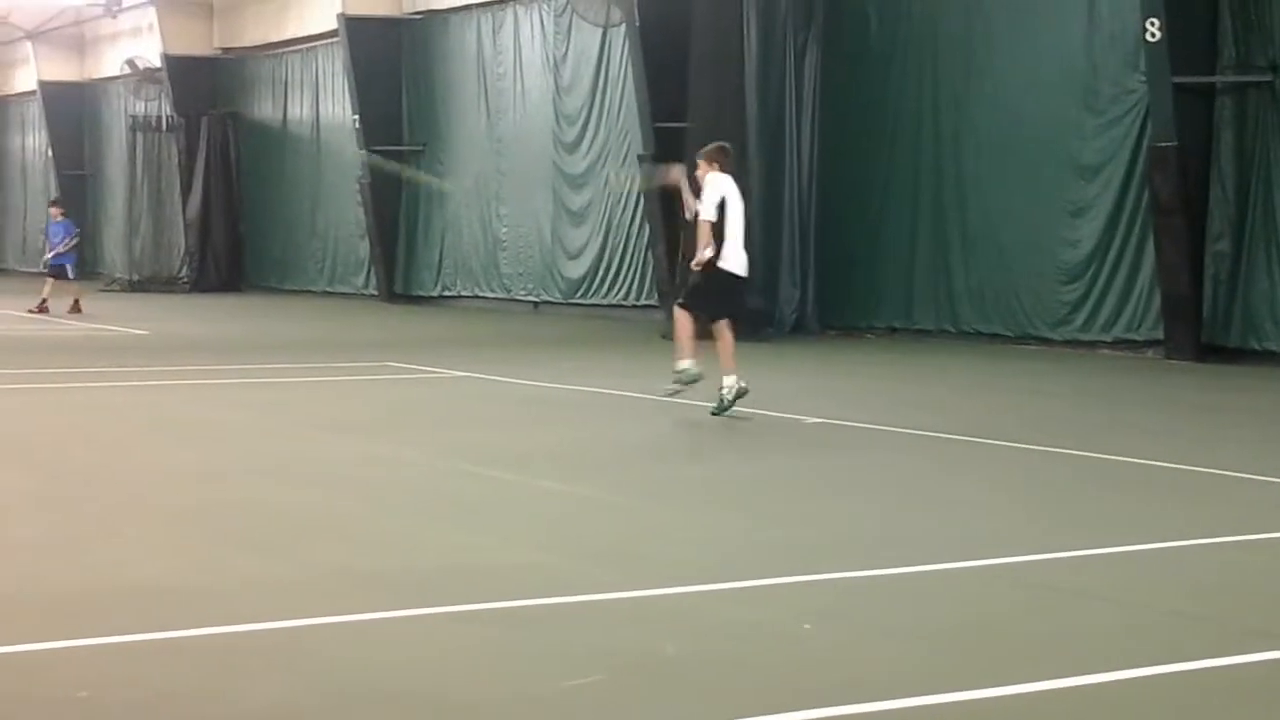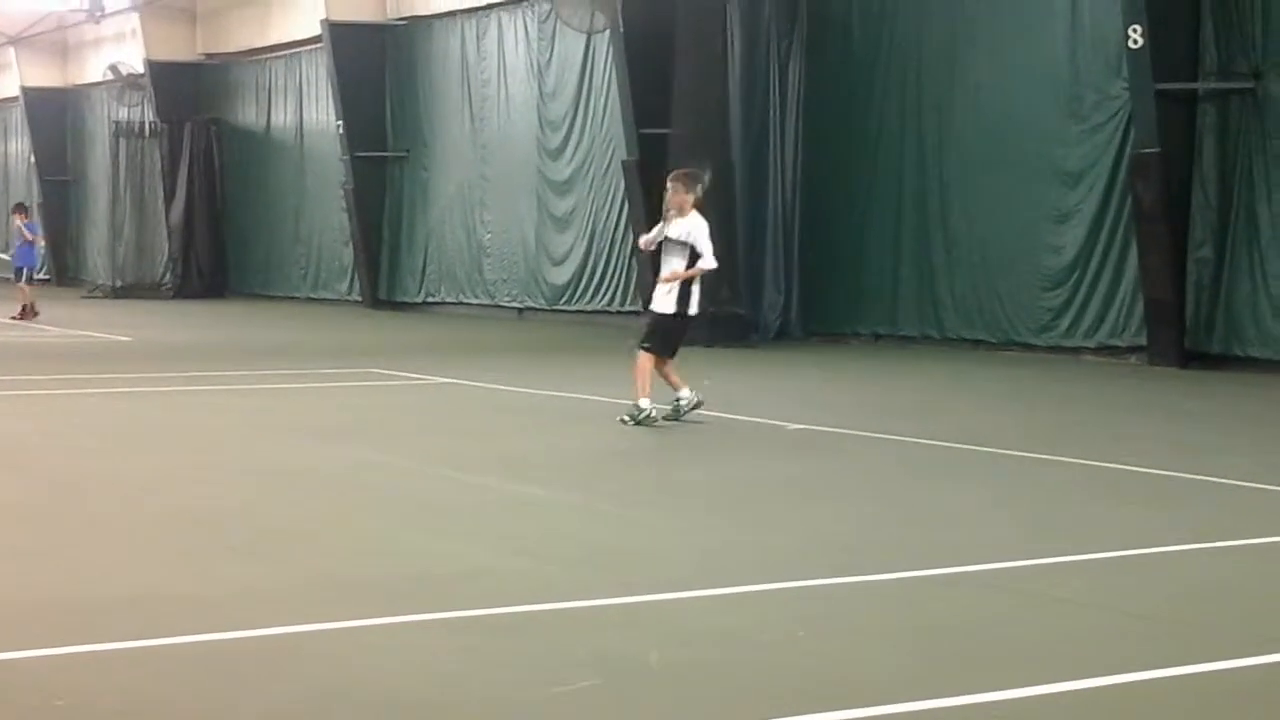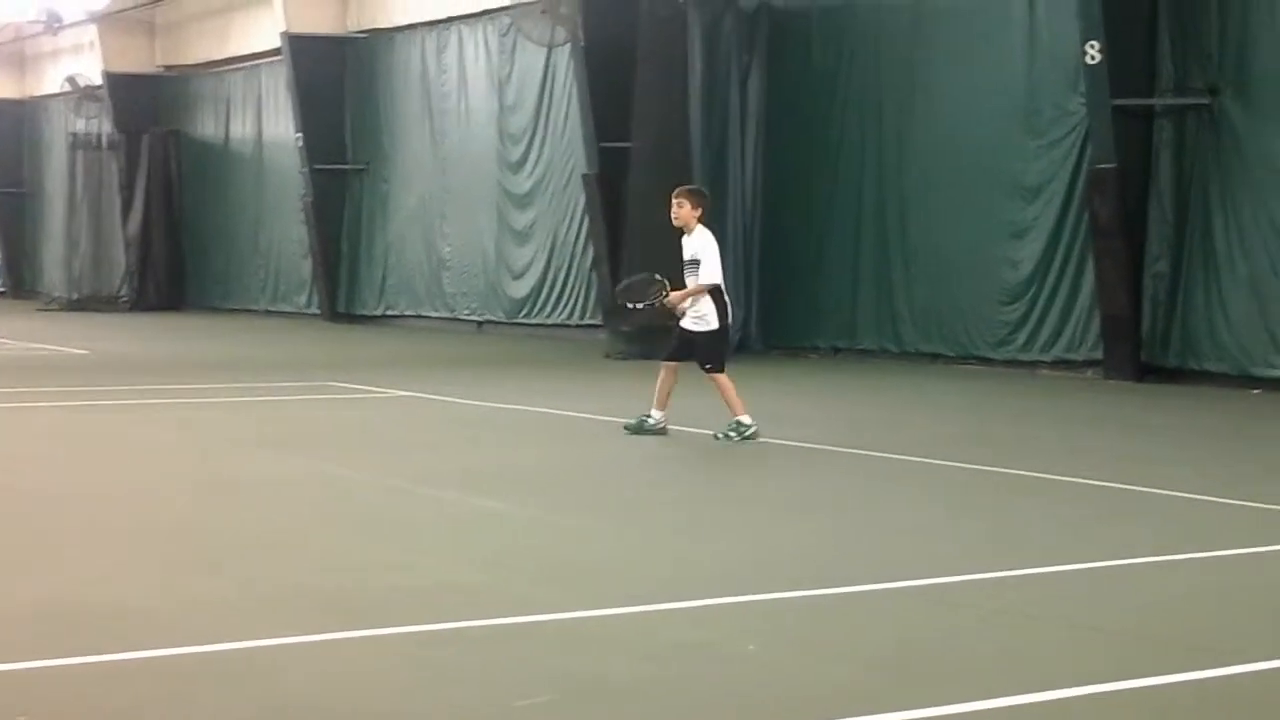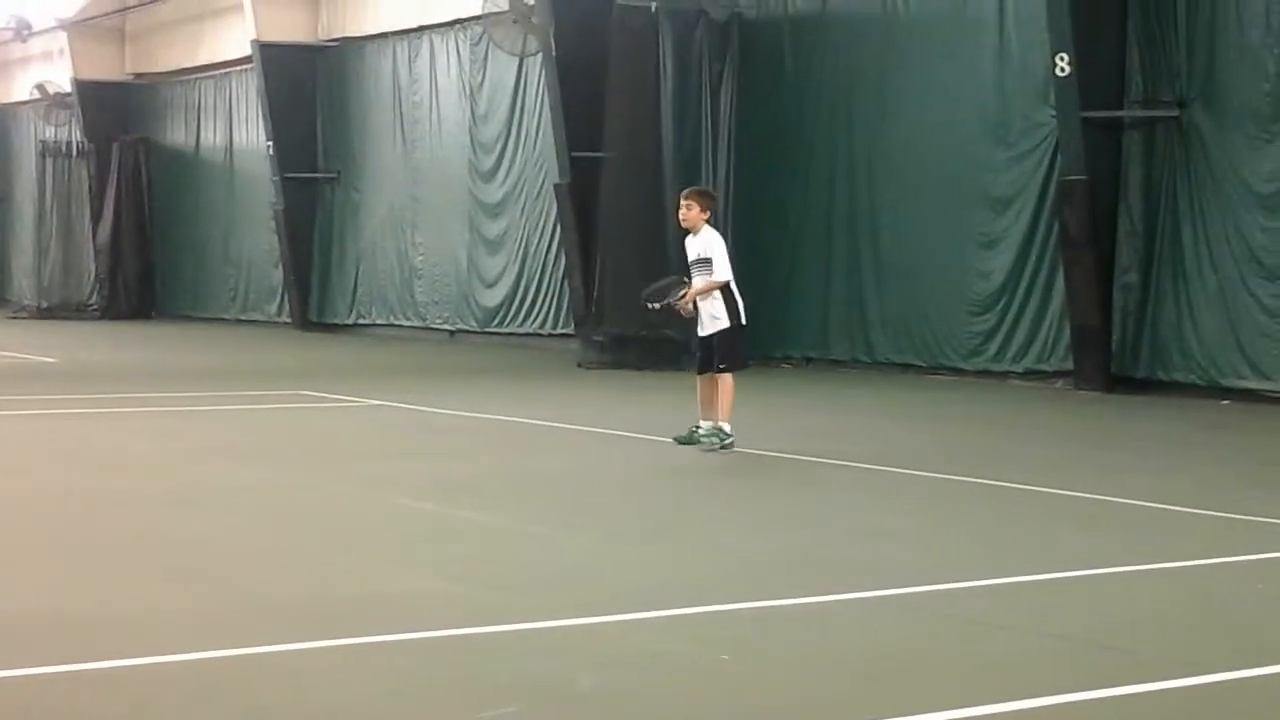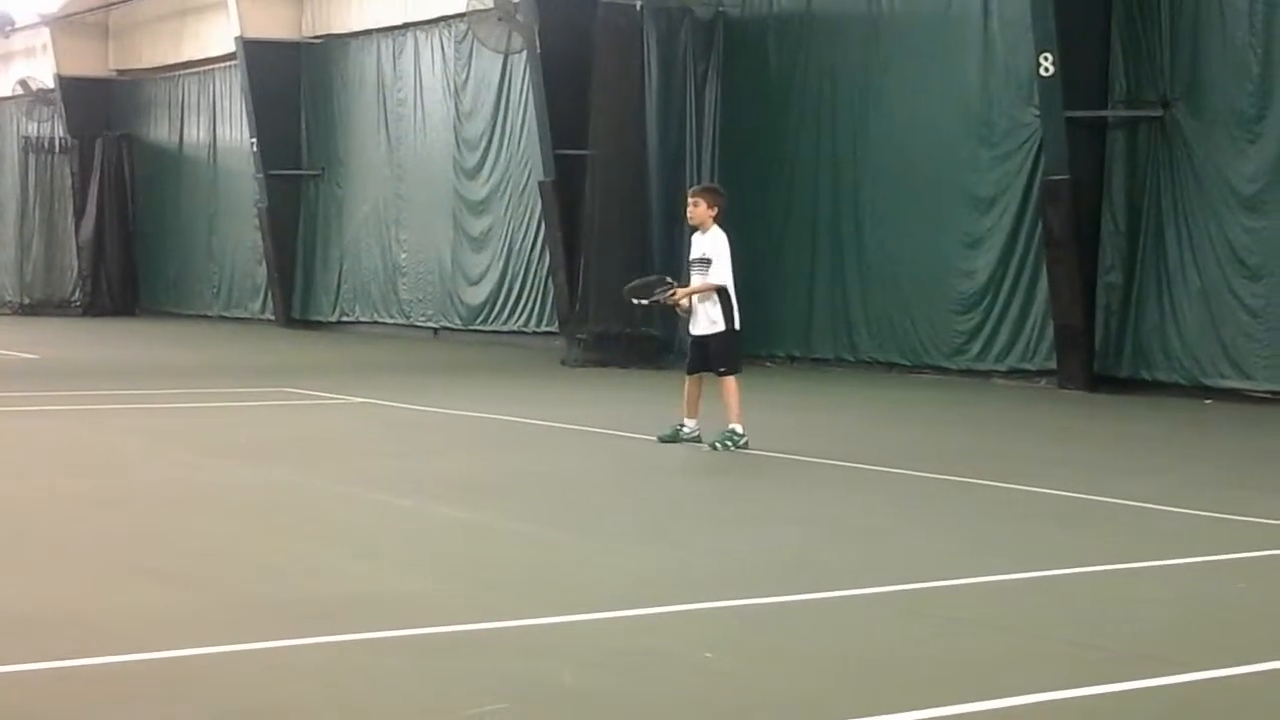
dt=0.5s
person 1, frame 1
left shoulder: (716, 180)
right shoulder: (729, 187)
left elbow: (706, 216)
right elbow: (694, 211)
left wrist: (702, 249)
right wrist: (683, 185)
left hip: (720, 265)
right hip: (736, 268)
left knee: (682, 309)
right knee: (721, 323)
left ankle: (686, 367)
right ankle: (731, 383)
person 1, frame 2
left shoulder: (698, 225)
right shoulder: (669, 219)
left elbow: (708, 263)
right elbow: (647, 243)
left wrist: (680, 275)
right wrist: (646, 241)
left hip: (678, 303)
right hip: (662, 300)
left knee: (646, 351)
right knee: (658, 356)
left ankle: (643, 408)
right ankle: (686, 397)
person 1, frame 3
left shoulder: (705, 239)
right shoulder: (686, 239)
left elbow: (711, 280)
left wrist: (681, 295)
right wrist: (684, 303)
left hip: (711, 317)
right hip: (692, 316)
left knee: (714, 371)
right knee: (669, 363)
left ankle: (744, 422)
right ankle: (656, 417)
person 1, frame 4
left shoulder: (713, 238)
right shoulder: (689, 241)
left elbow: (722, 277)
left wrist: (694, 292)
right wrist: (690, 303)
left hip: (725, 317)
right hip: (705, 319)
left knee: (723, 371)
right knee: (704, 373)
left ankle: (724, 428)
right ankle: (705, 426)
person 1, frame 5
left shoulder: (718, 238)
right shoulder: (696, 238)
left elbow: (717, 280)
left wrist: (685, 291)
right wrist: (687, 300)
left hip: (720, 320)
right hip: (699, 320)
left knee: (726, 373)
right knee: (692, 372)
left ankle: (736, 431)
right ankle: (689, 426)
